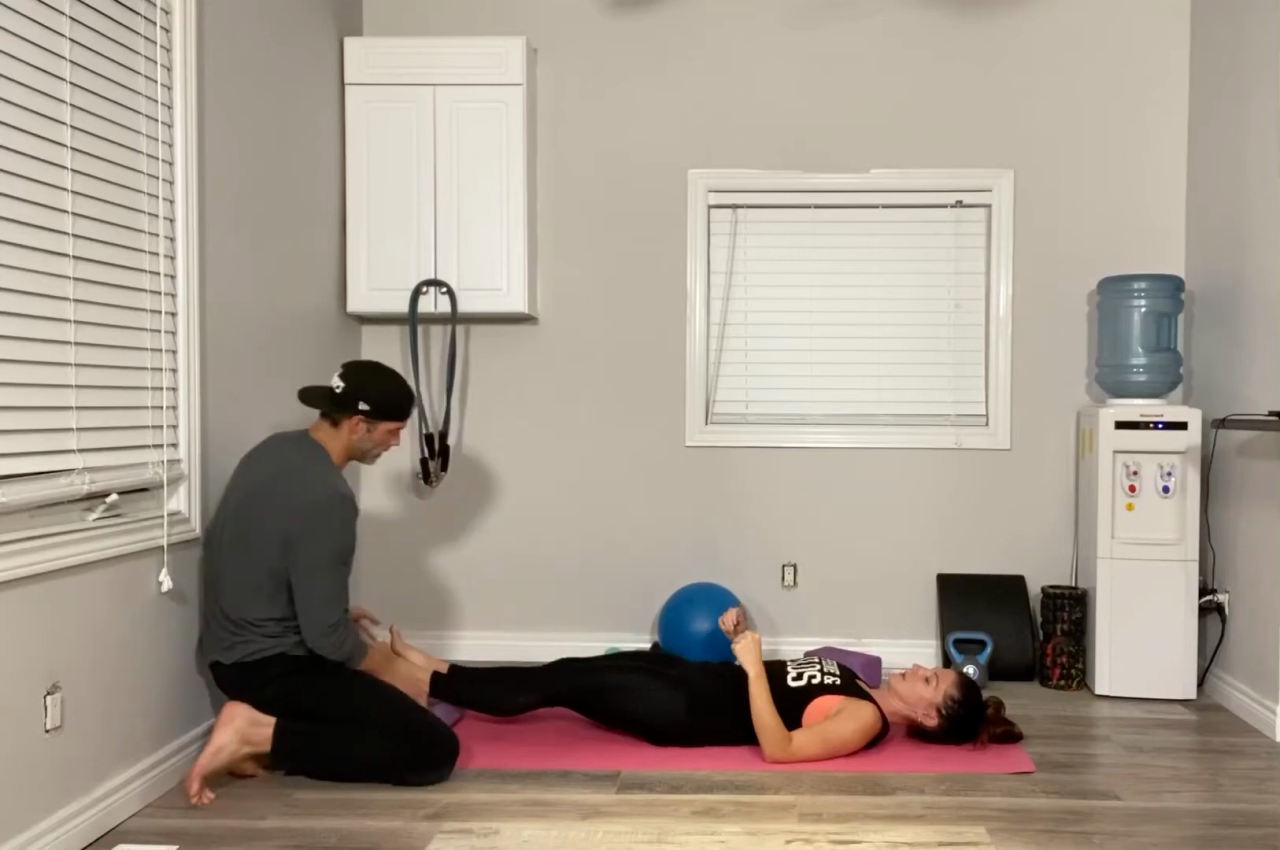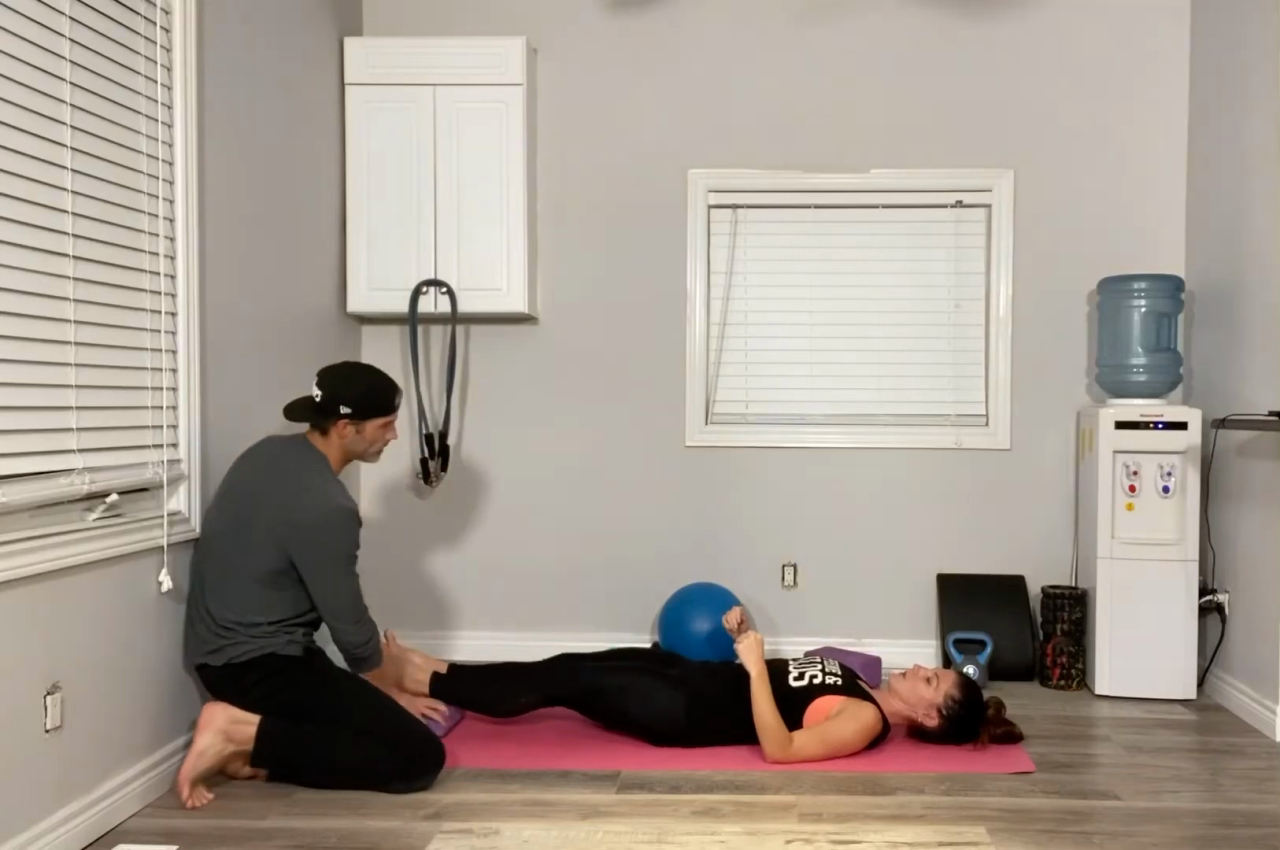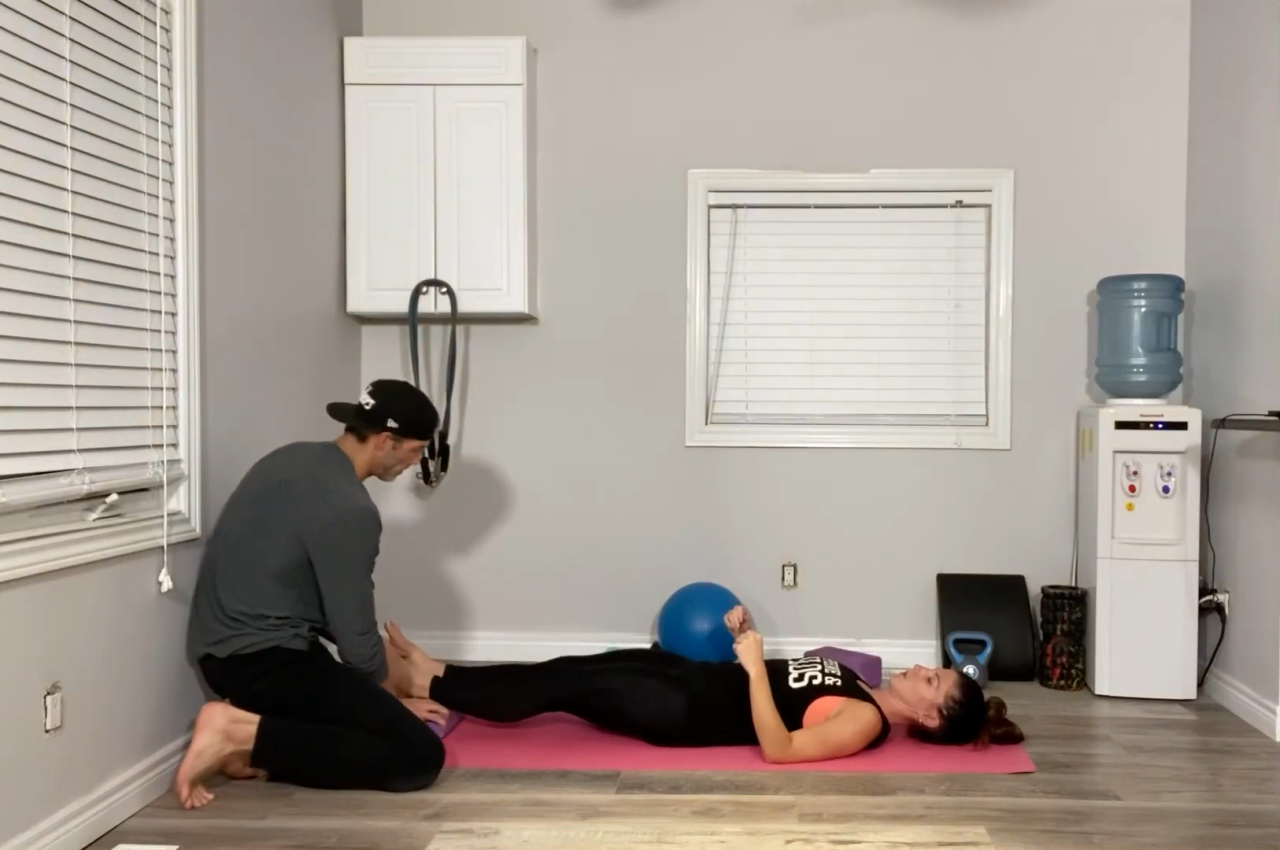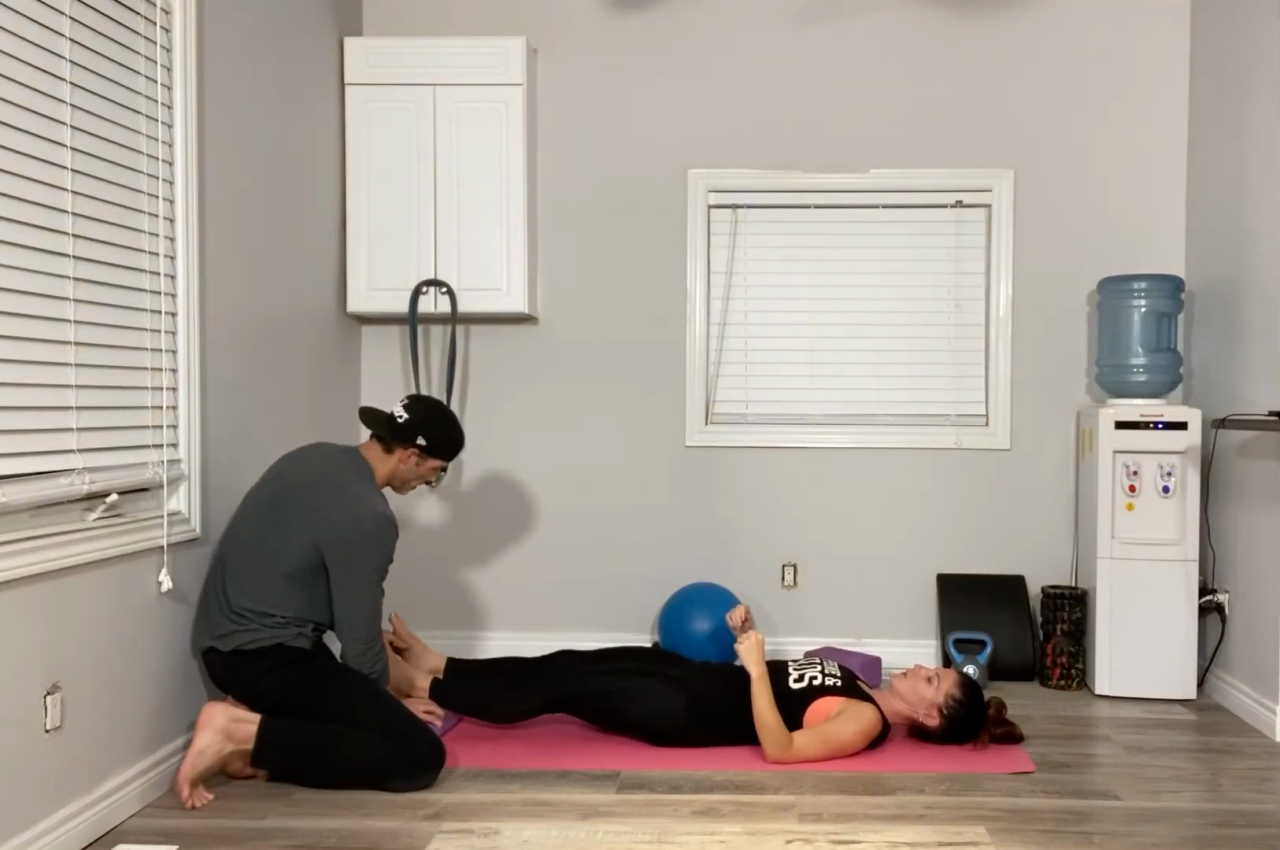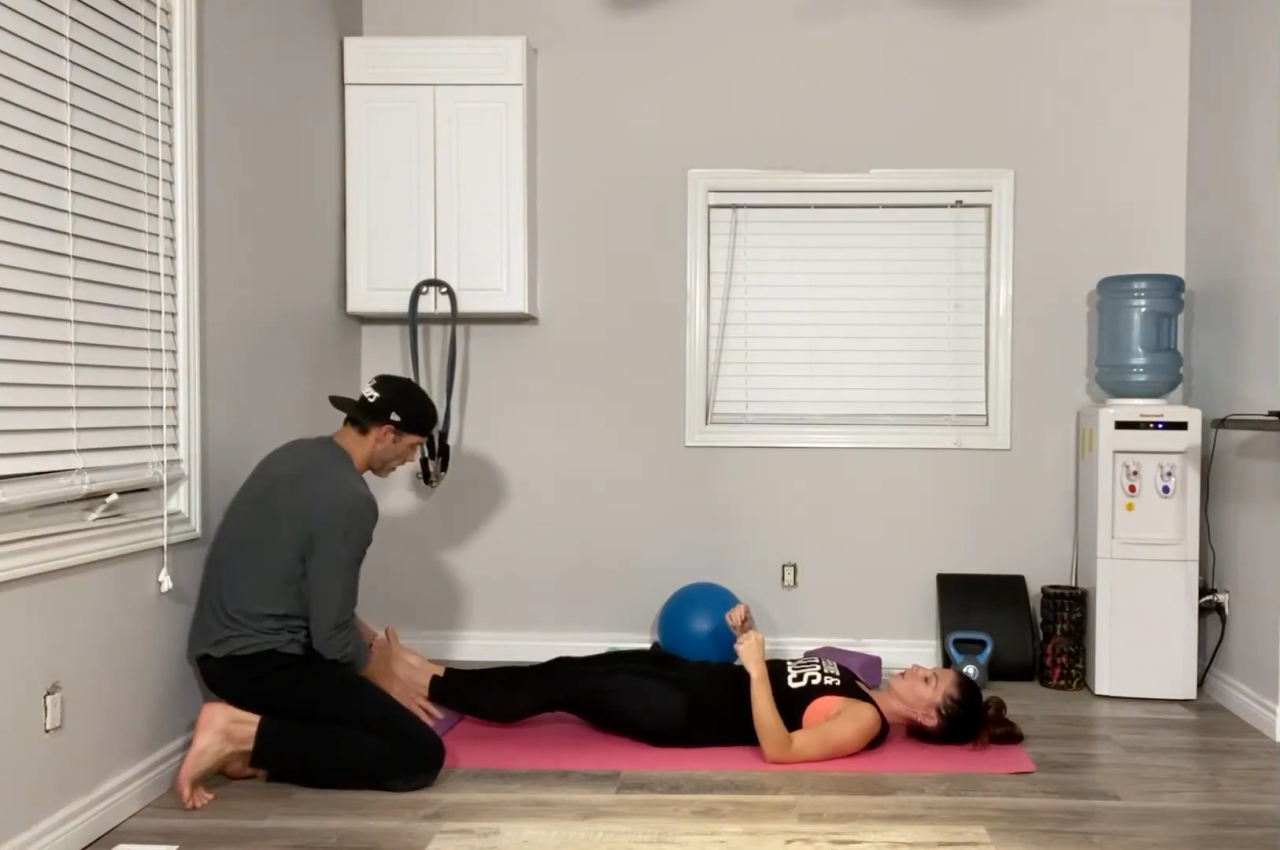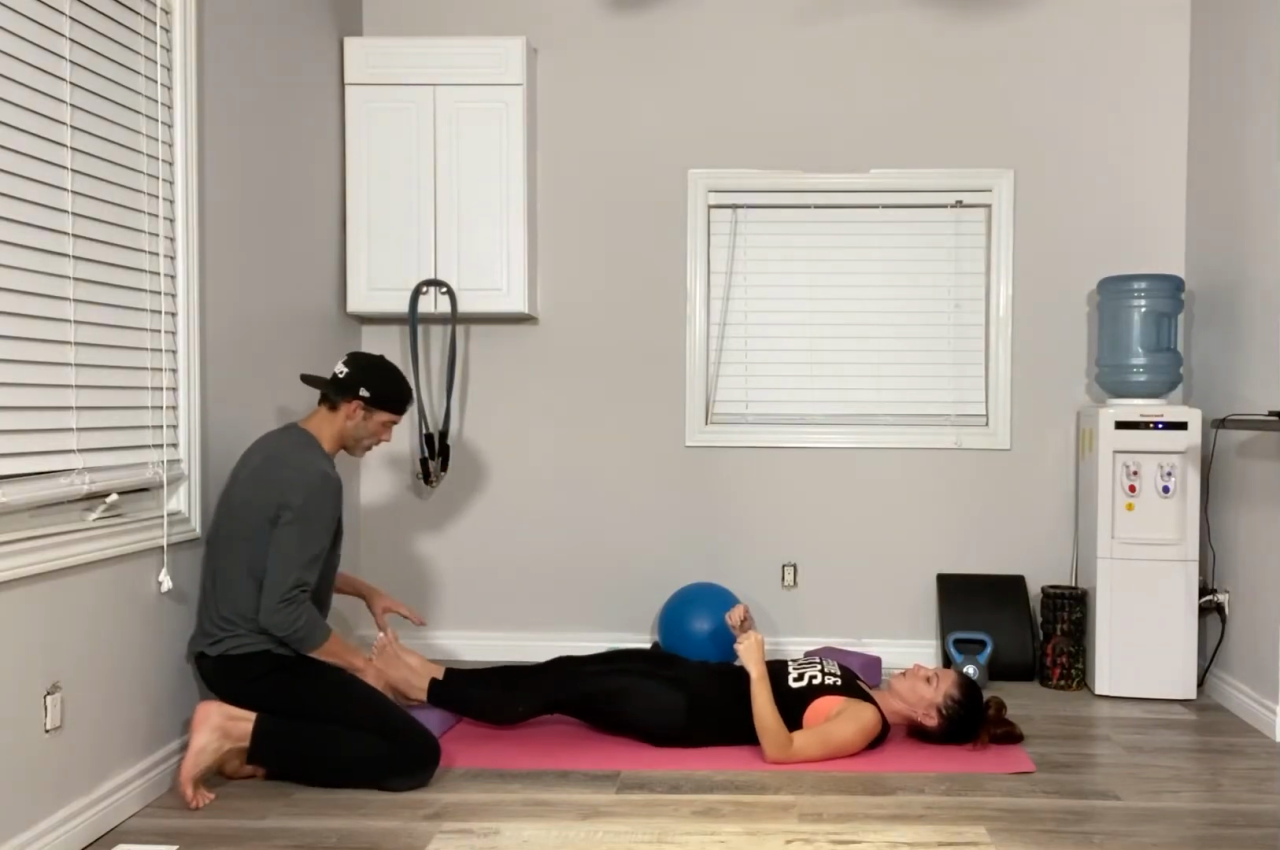
dt=0.5s
person 1, frame 1
left shoulder: (865, 721)
right shoulder: (860, 689)
left elbow: (777, 747)
left wrist: (751, 665)
right wrist: (744, 639)
left hip: (699, 715)
right hip: (703, 678)
left knee: (568, 686)
right knee: (571, 669)
left ankle: (426, 683)
right ankle: (439, 670)
person 1, frame 2
left shoulder: (866, 722)
right shoulder: (861, 687)
left elbow: (778, 746)
left wrist: (754, 666)
right wrist: (746, 638)
left hip: (699, 713)
right hip: (705, 676)
left knee: (568, 684)
right knee: (571, 666)
left ankle: (428, 685)
right ankle: (439, 671)
person 1, frame 3
left shoulder: (865, 723)
right shoulder: (860, 689)
left elbow: (777, 747)
left wrist: (753, 664)
right wrist: (748, 637)
left hip: (699, 713)
right hip: (704, 677)
left knee: (568, 688)
right knee: (571, 667)
left ankle: (427, 687)
right ankle: (437, 671)
person 1, frame 4
left shoulder: (866, 723)
right shoulder: (862, 689)
left elbow: (779, 747)
left wrist: (753, 665)
right wrist: (750, 637)
left hip: (699, 714)
right hip: (705, 677)
left knee: (568, 688)
right knee: (570, 665)
left ankle: (424, 689)
right ankle: (438, 666)
person 1, frame 5
left shoulder: (866, 722)
right shoulder: (863, 689)
left elbow: (780, 747)
left wrist: (754, 667)
right wrist: (750, 638)
left hip: (701, 713)
right hip: (706, 677)
left knee: (573, 690)
right knee: (569, 669)
left ankle: (431, 688)
right ankle: (438, 676)
person 1, frame 6
left shoulder: (866, 723)
right shoulder: (862, 690)
left elbow: (778, 747)
left wrist: (753, 666)
right wrist: (749, 637)
left hip: (701, 714)
right hip: (705, 678)
left knee: (567, 692)
right knee: (572, 668)
left ankle: (427, 690)
right ankle: (439, 676)
person 2, frame 1
left shoulder: (277, 449)
right shoulder: (326, 499)
right elbow: (327, 636)
left wrist: (339, 614)
right wrist: (389, 673)
left hip: (236, 650)
right hip: (272, 663)
right knee: (434, 749)
left ankle: (260, 723)
right ankle: (259, 734)
person 2, frame 2
left shoulder: (272, 453)
right shoulder: (325, 508)
right elbow: (350, 625)
left wrist: (388, 655)
right wrist: (392, 692)
left hip: (225, 651)
right hip: (258, 664)
left knee: (370, 717)
right knee: (419, 757)
left ankle: (250, 728)
right ankle: (242, 733)
person 2, frame 3
left shoulder: (299, 458)
right shoulder: (348, 509)
right elbow: (356, 637)
left wrist: (398, 673)
right wrist: (394, 699)
left hip: (225, 645)
right hip: (260, 656)
left knee: (362, 715)
right knee: (419, 756)
left ankle: (249, 723)
right ankle: (242, 734)
person 2, frame 4
left shoulder: (316, 458)
right shoulder: (367, 517)
right elbow: (360, 647)
right wrist: (391, 700)
left hip: (230, 643)
right hip: (263, 653)
left knee: (366, 718)
right knee: (420, 756)
left ankle: (253, 717)
right ankle: (244, 735)
person 2, frame 5
left shoulder: (296, 456)
right shoulder: (348, 499)
right elbow: (331, 633)
left wrist: (379, 646)
right wrist: (390, 685)
left hip: (222, 649)
right hip: (261, 659)
left knee: (363, 719)
right knee: (420, 755)
left ankle: (249, 728)
right ankle: (244, 735)
person 2, frame 6
left shoulder: (278, 446)
right shoulder: (314, 479)
right elbow: (283, 611)
left wrist: (367, 591)
right wrist: (360, 665)
left hip: (228, 650)
right hip: (257, 660)
left knee: (370, 721)
right knee: (415, 754)
left ankle: (248, 738)
right ankle: (241, 732)
